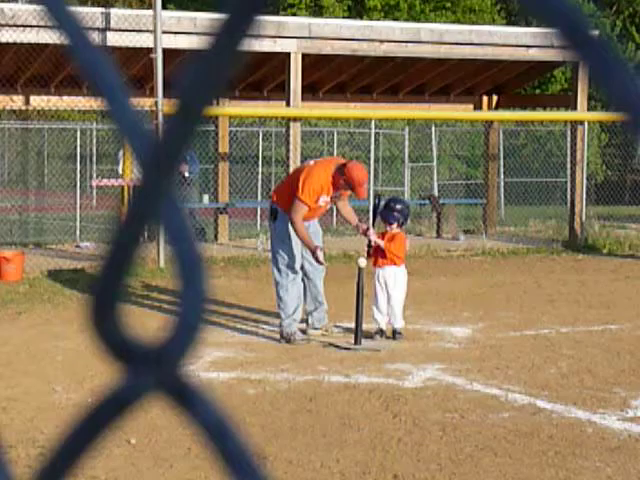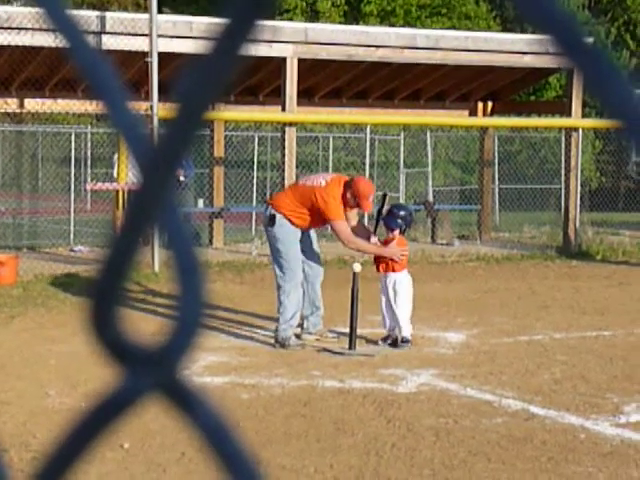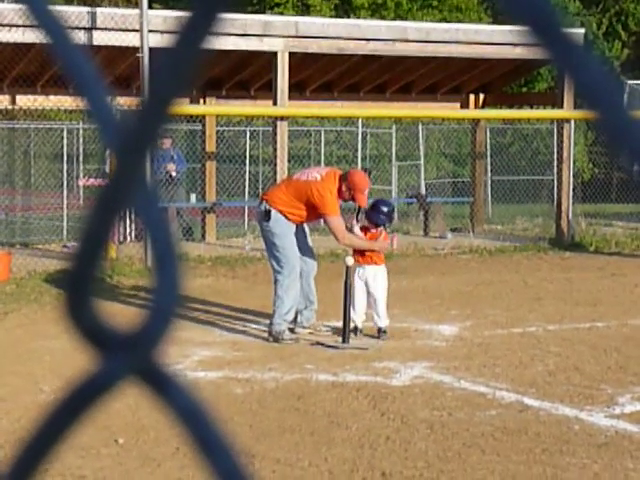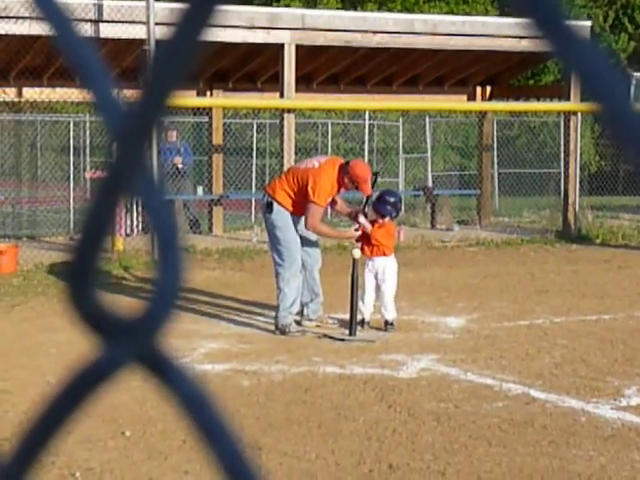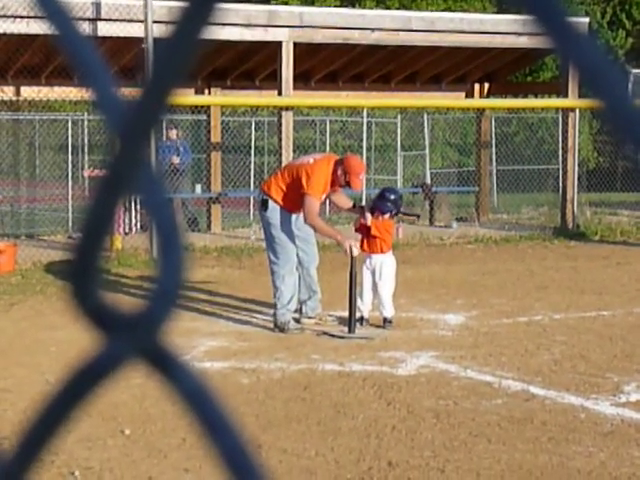
dt=1s
person 1, frame 1
left shoulder: (345, 173)
right shoulder: (315, 177)
left elbow: (342, 203)
right elbow: (294, 218)
left wrist: (358, 225)
right wrist: (312, 248)
left hip: (310, 217)
right hip: (286, 213)
left knee: (315, 271)
right knee: (290, 271)
left ankle: (317, 322)
right ankle: (288, 329)
person 1, frame 2
left shoulder: (348, 187)
right shoulder: (330, 196)
left elbow: (354, 224)
right elbow: (349, 241)
left wrist: (374, 240)
right wrist: (384, 251)
left hip: (300, 220)
right hip: (281, 218)
left knee: (313, 273)
right knee: (292, 276)
left ankle: (312, 327)
right ankle: (284, 335)
person 1, frame 3
left shoulder: (338, 178)
right shoulder: (325, 190)
left elbow: (334, 216)
right elbow: (342, 238)
left wrist: (355, 233)
right wrist: (375, 245)
left hip: (292, 214)
right hip: (273, 213)
left knee: (307, 266)
right knee: (289, 270)
left ankle: (304, 321)
right ankle: (278, 329)
person 1, frame 4
left shoulder: (341, 167)
right shoulder: (323, 179)
left elbow: (332, 196)
right elbow: (312, 224)
left wrist: (350, 213)
right wrist: (344, 235)
left hip: (299, 207)
right hip: (279, 206)
left knee: (312, 260)
right knee: (291, 263)
left ankle: (311, 313)
right ankle: (284, 321)
person 1, frame 5
left shoulder: (337, 166)
right shoulder: (317, 173)
left elbow: (335, 193)
right elbow: (311, 217)
left wrist: (358, 209)
right wrist: (340, 238)
left hip: (297, 205)
right hip: (275, 203)
left knee: (309, 259)
right knee: (286, 261)
left ankle: (310, 310)
right ankle: (283, 319)
person 2, frame 1
left shoulder: (400, 237)
right shoulder: (381, 235)
left elbow: (390, 249)
right elbow: (372, 254)
left wrist: (378, 241)
right wrist: (372, 243)
left hip: (396, 273)
right hip: (380, 272)
left knee: (395, 301)
right knee: (380, 301)
left ankle: (397, 327)
right ankle: (381, 327)
person 2, frame 2
left shoulder: (399, 242)
right shoulder: (387, 241)
right elbow: (379, 259)
left hip: (400, 279)
right hip: (386, 278)
left knee: (401, 308)
right knee: (386, 308)
left ankle: (406, 336)
right ankle: (391, 333)
person 2, frame 3
left shoulder: (382, 235)
right shoulder: (362, 230)
left elbow: (370, 248)
left wrist: (359, 234)
right wrist: (354, 230)
left hip: (376, 271)
right hip: (360, 270)
left knee: (378, 300)
right knee: (358, 300)
left ankle: (382, 327)
right ankle: (357, 326)
person 2, frame 4
left shoulder: (389, 227)
right shoulder: (371, 224)
left elbow: (374, 235)
right elbow: (359, 237)
left wrist: (364, 223)
right wrist: (360, 224)
left hip: (386, 263)
right hip: (370, 262)
left knee: (386, 293)
right knee: (368, 292)
left ankle: (389, 320)
right ankle: (365, 318)
person 2, frame 5
left shoulder: (388, 224)
right shoulder: (373, 220)
left elbow: (369, 222)
right elbow: (358, 226)
left wrist: (367, 212)
right wrist: (362, 215)
left hip: (384, 260)
right hip: (369, 259)
left knee: (384, 290)
right knee: (366, 289)
left ankle: (388, 317)
right ankle: (363, 315)
